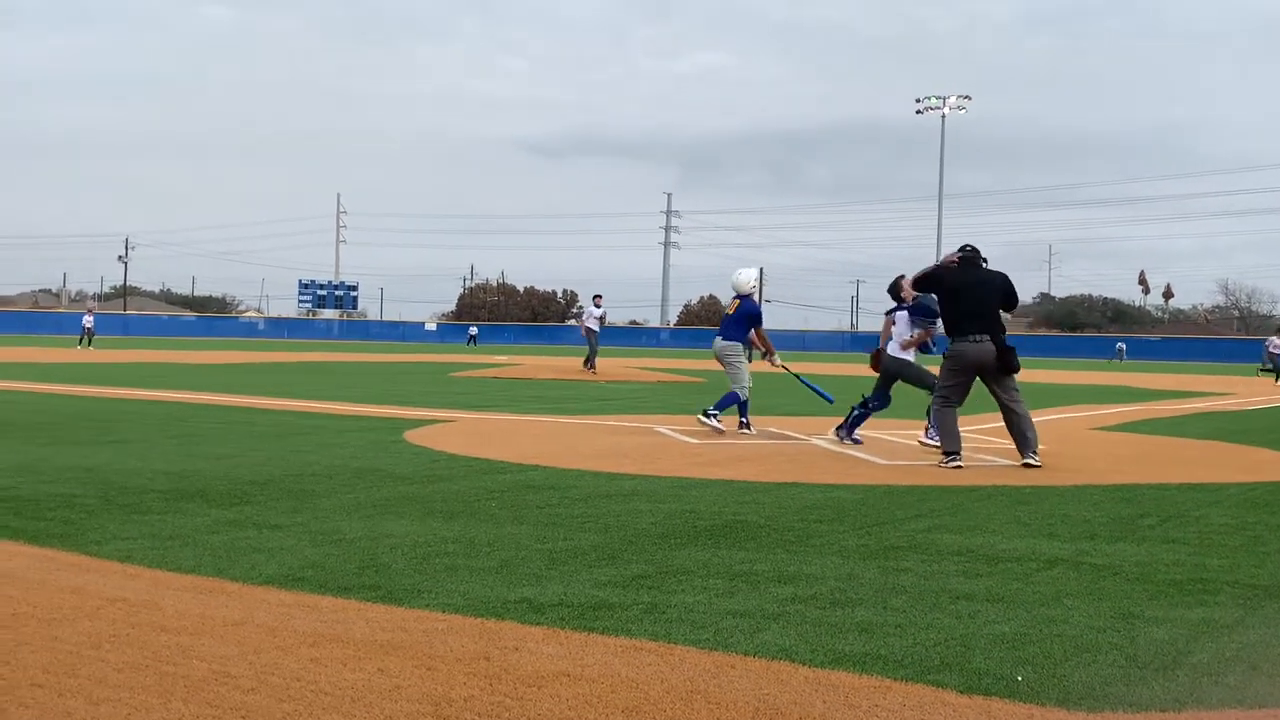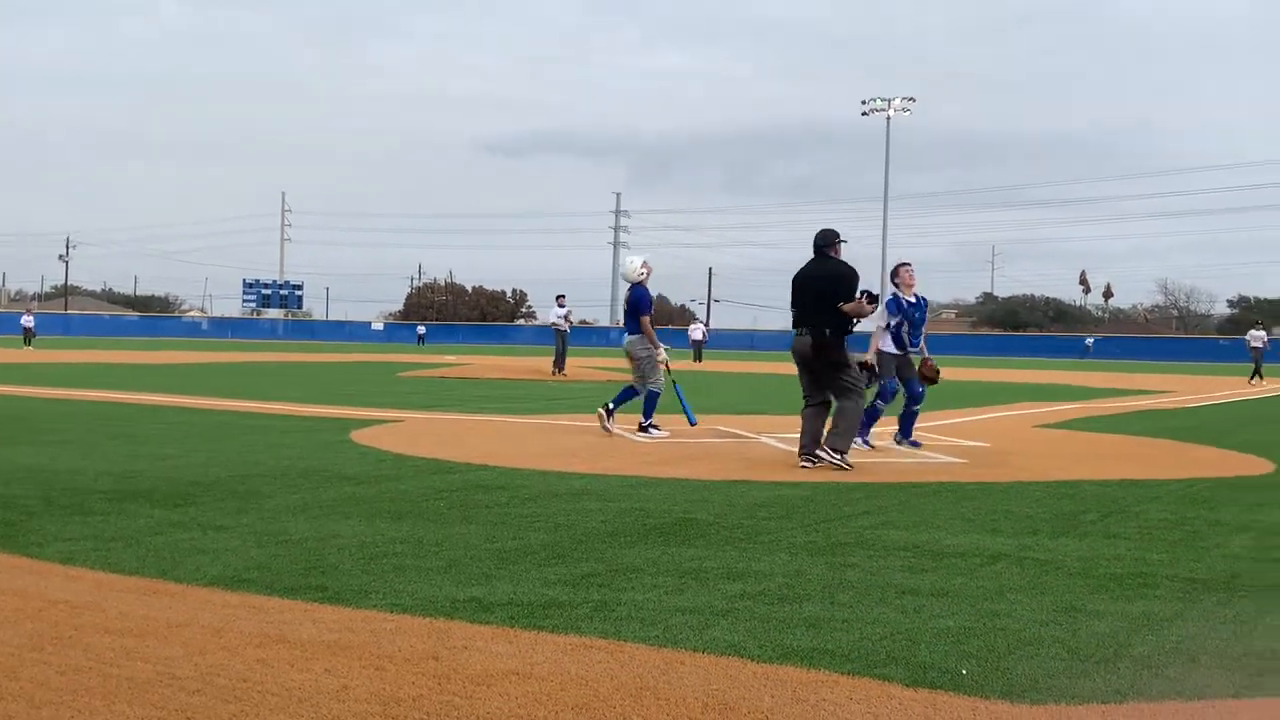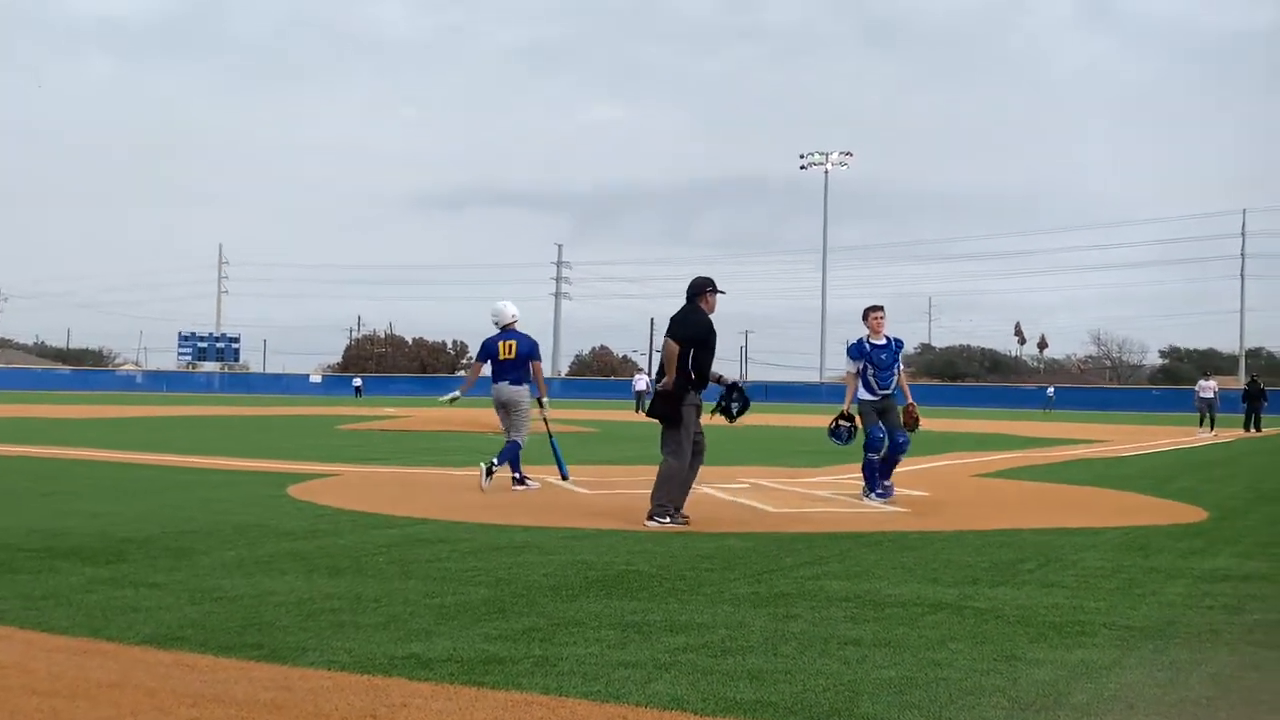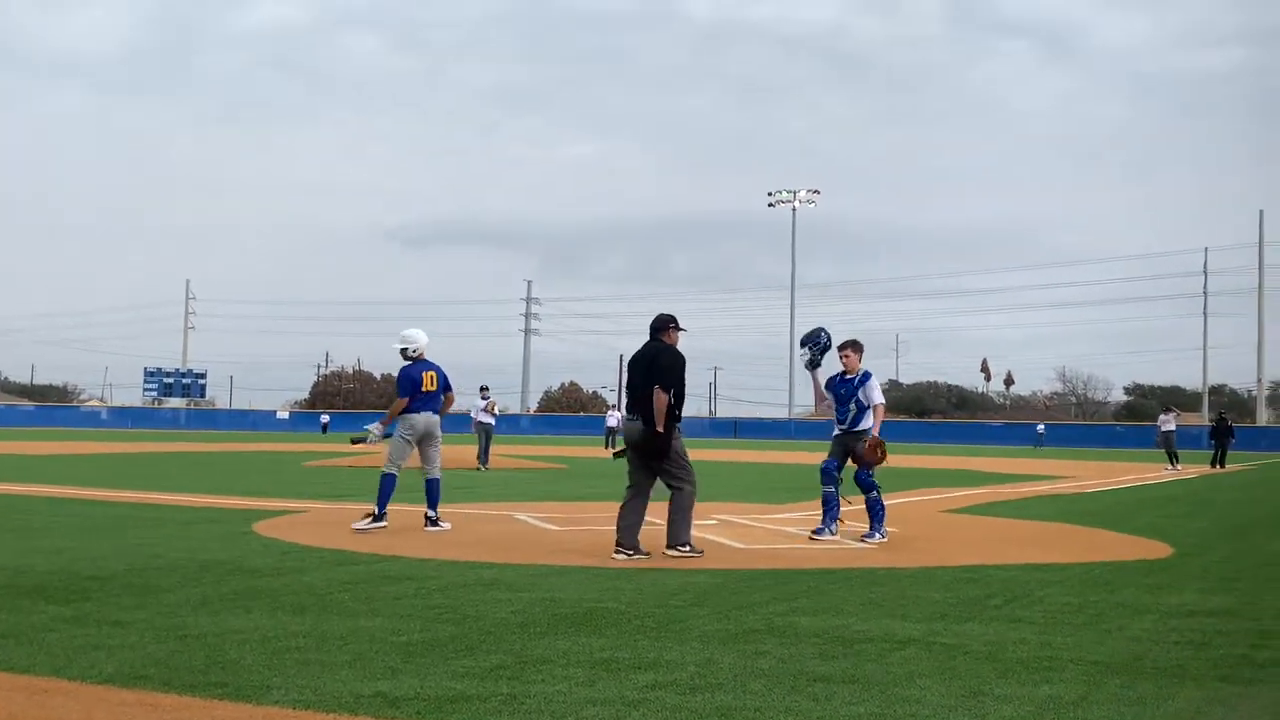
dt=0.7s
person 1, frame 1
left shoulder: (943, 276)
right shoulder: (998, 278)
left elbow: (911, 284)
right elbow: (1012, 305)
left wrist: (939, 266)
left hip: (960, 349)
right hip: (993, 348)
left knee: (944, 402)
right knee: (1011, 401)
left ankle: (952, 454)
right ankle: (1029, 452)
person 1, frame 2
left shoulder: (802, 273)
right shoulder: (843, 270)
right elbow: (848, 307)
right wrist: (867, 310)
left hip: (801, 341)
right hip: (828, 343)
left knee: (815, 400)
right knee: (853, 395)
left ankle: (809, 454)
right ankle: (834, 449)
person 1, frame 3
left shoulder: (689, 317)
right shoulder: (696, 318)
right elbow: (670, 343)
left wrist: (718, 378)
right wrist: (670, 378)
left hip: (682, 395)
right hip: (680, 396)
left knee: (695, 448)
right knee: (677, 454)
left ankle: (672, 505)
right ankle: (660, 513)
person 1, frame 4
left shoulder: (638, 355)
right shoulder: (672, 355)
right elbow: (660, 392)
right wrist: (660, 427)
left hip: (632, 426)
right hip: (655, 429)
left knee: (638, 487)
right knee: (684, 484)
left ankle: (625, 546)
right ankle: (679, 543)
person 2, frame 1
left shoulder: (899, 310)
right shoulder: (908, 314)
left elbow: (888, 321)
right elbow: (904, 345)
left wrist: (882, 347)
right wrist: (923, 335)
left hip: (888, 359)
right hip: (901, 362)
left knee: (877, 399)
left ankle: (844, 431)
right ankle: (933, 433)
person 2, frame 2
left shoulder: (922, 303)
right shoulder: (893, 302)
right elbow: (880, 329)
left wrist: (925, 355)
right wrist: (870, 355)
left hip: (905, 356)
right hip: (888, 354)
left knee: (917, 393)
right knee: (888, 392)
left ankle: (904, 435)
right ankle: (861, 432)
person 2, frame 3
left shoulder: (895, 345)
right shoulder: (859, 347)
left elbow: (900, 373)
right elbow: (852, 376)
left wrist: (909, 398)
right wrist: (847, 404)
left hip: (889, 400)
right hip: (867, 402)
left knee: (900, 440)
right knee: (875, 441)
left ankle: (884, 476)
right ankle: (871, 488)
person 2, frame 4
left shoulder: (867, 379)
right shoulder: (837, 380)
left elbow: (879, 406)
right elbow: (822, 399)
left wrist: (875, 431)
right wrist: (814, 374)
left hip: (859, 436)
right hip: (839, 436)
left knee: (865, 479)
right knee: (828, 475)
left ankle: (878, 528)
right ankle: (829, 525)
person 3, frame 1
left shoulder: (734, 300)
right shoulder: (753, 307)
right elbow: (761, 336)
left wrist: (762, 349)
right wrist: (773, 355)
left hip: (719, 344)
right hip: (732, 348)
left knee: (743, 383)
right knee: (741, 391)
left ankle: (744, 422)
right ankle: (710, 413)
person 3, frame 2
left shoulder: (632, 291)
right shoulder: (643, 293)
right elbow: (645, 325)
left wrist: (656, 344)
right wrist: (659, 349)
left hip: (630, 340)
right hip: (640, 341)
left knee: (639, 383)
right knee: (656, 382)
left ankle: (609, 408)
right ankle: (646, 425)
person 3, frame 3
left shoulder: (489, 342)
right shoulder: (529, 341)
left elbow: (475, 369)
right elbow: (537, 372)
left wrist: (460, 392)
right wrist: (543, 399)
left hip: (498, 390)
right hip: (519, 392)
left knee: (511, 435)
right knee: (518, 437)
left ankle: (518, 477)
right ankle: (492, 466)
person 3, frame 4
left shoulder: (407, 371)
right shoulder: (437, 370)
left elbow: (401, 404)
right elbow: (449, 399)
left wrist: (380, 425)
left hip: (410, 421)
right hip: (432, 422)
left knee: (391, 467)
right knee: (432, 471)
left ankle: (379, 515)
right ankle: (432, 517)
